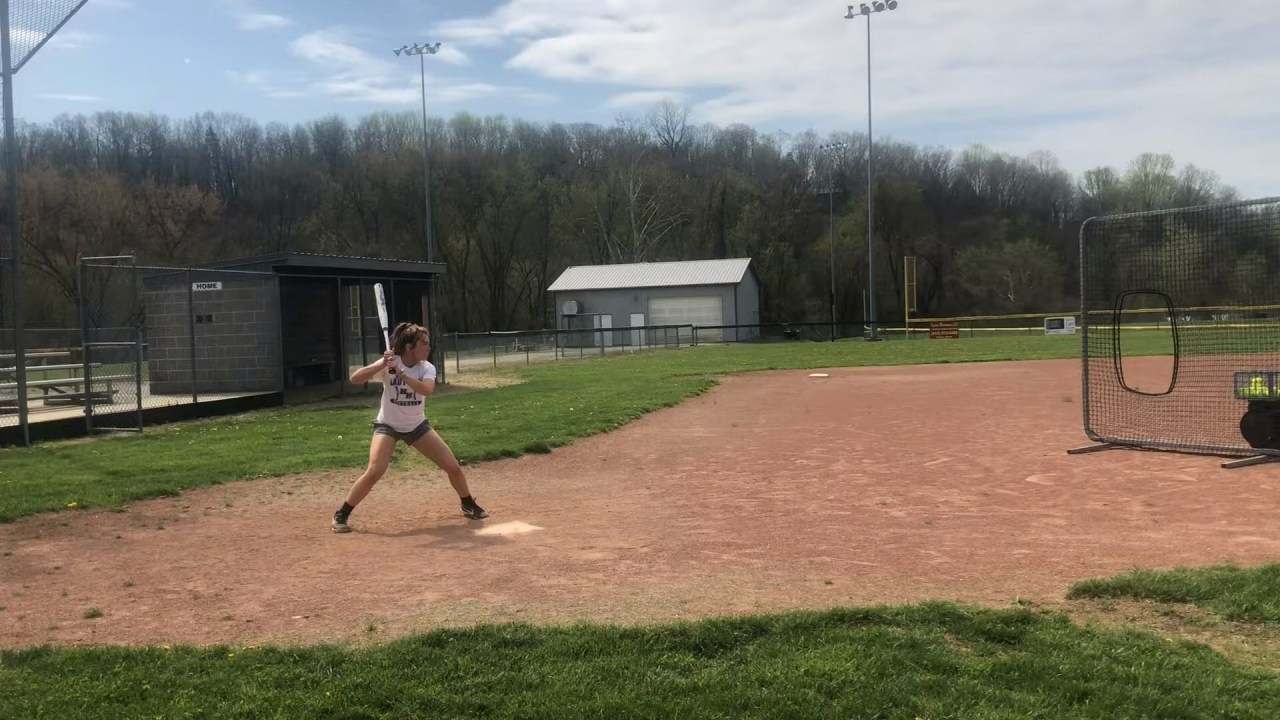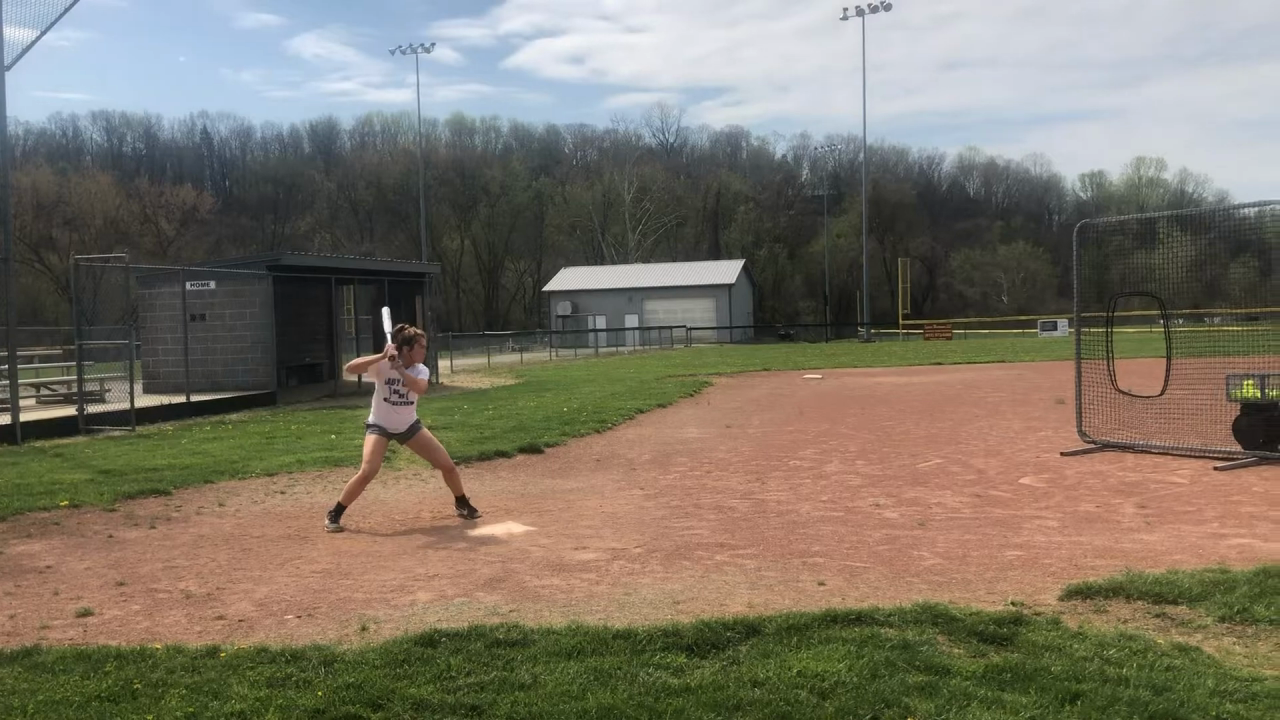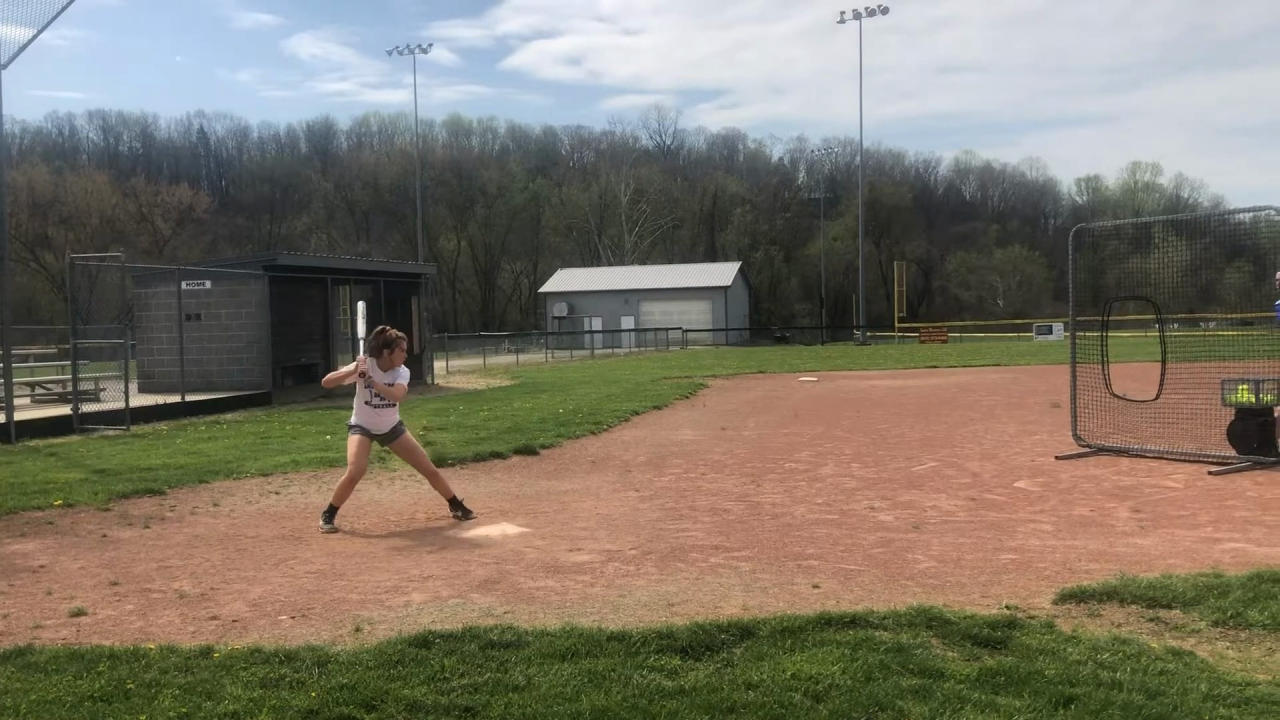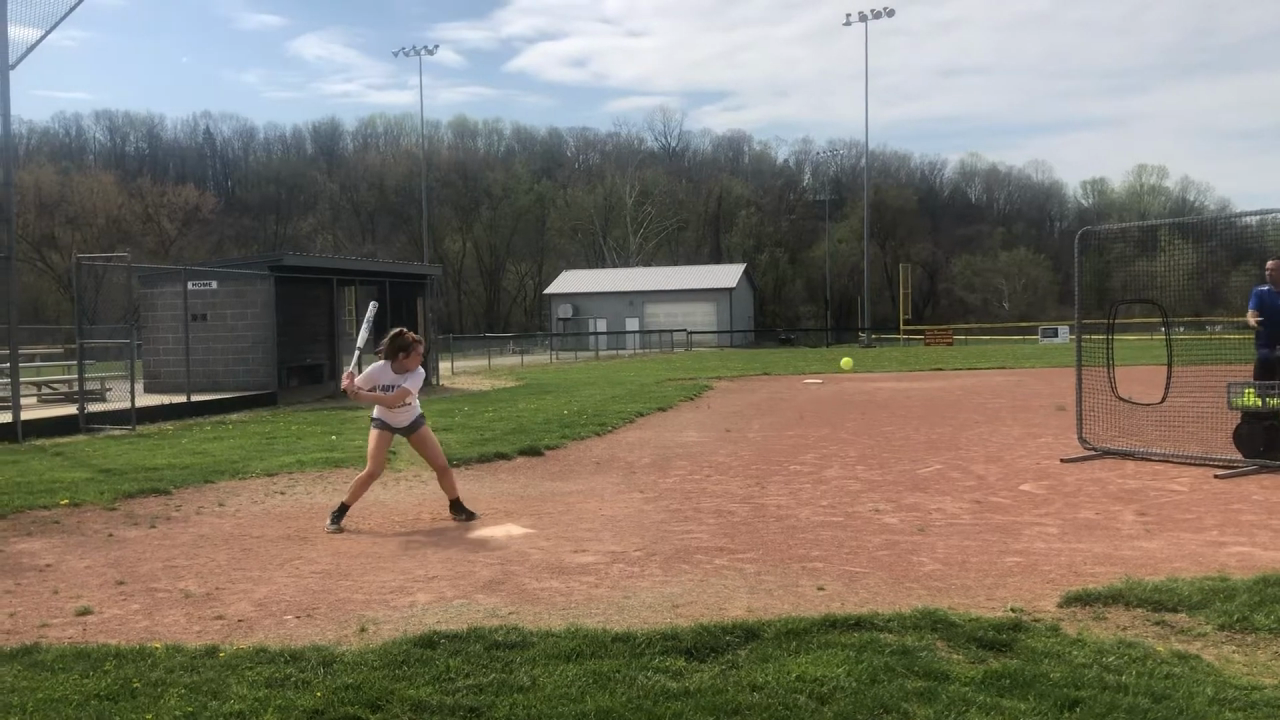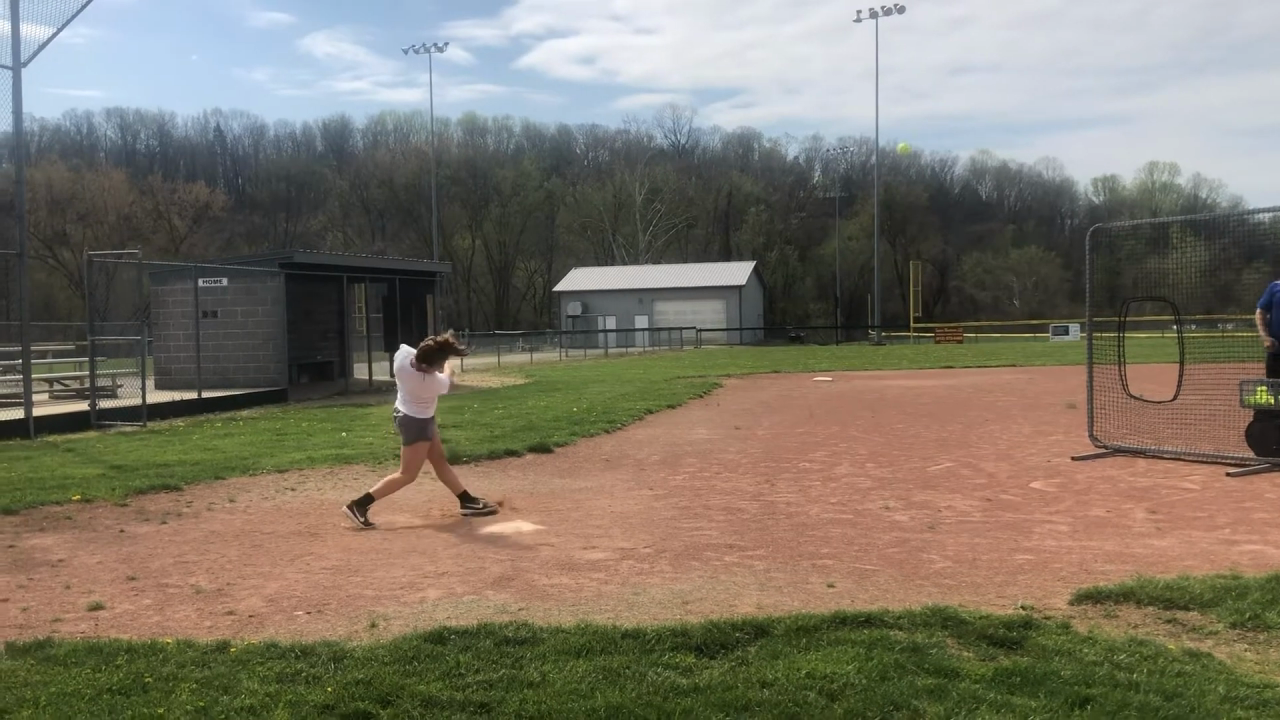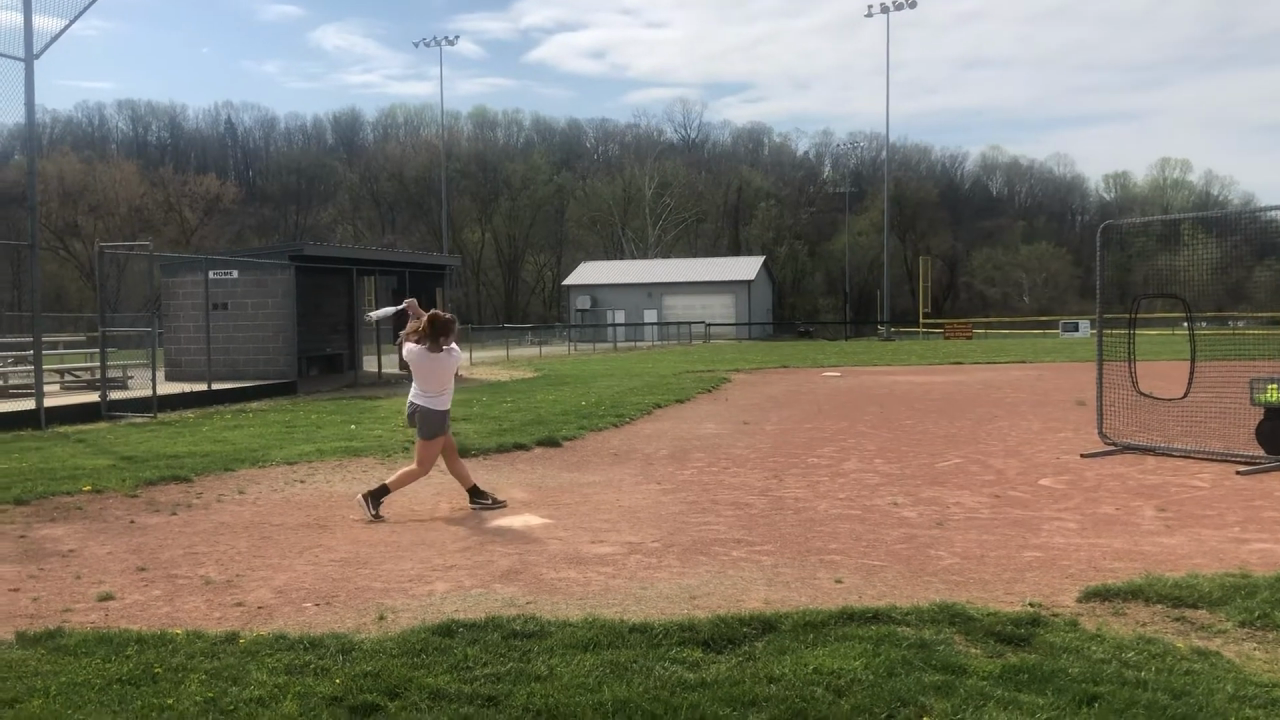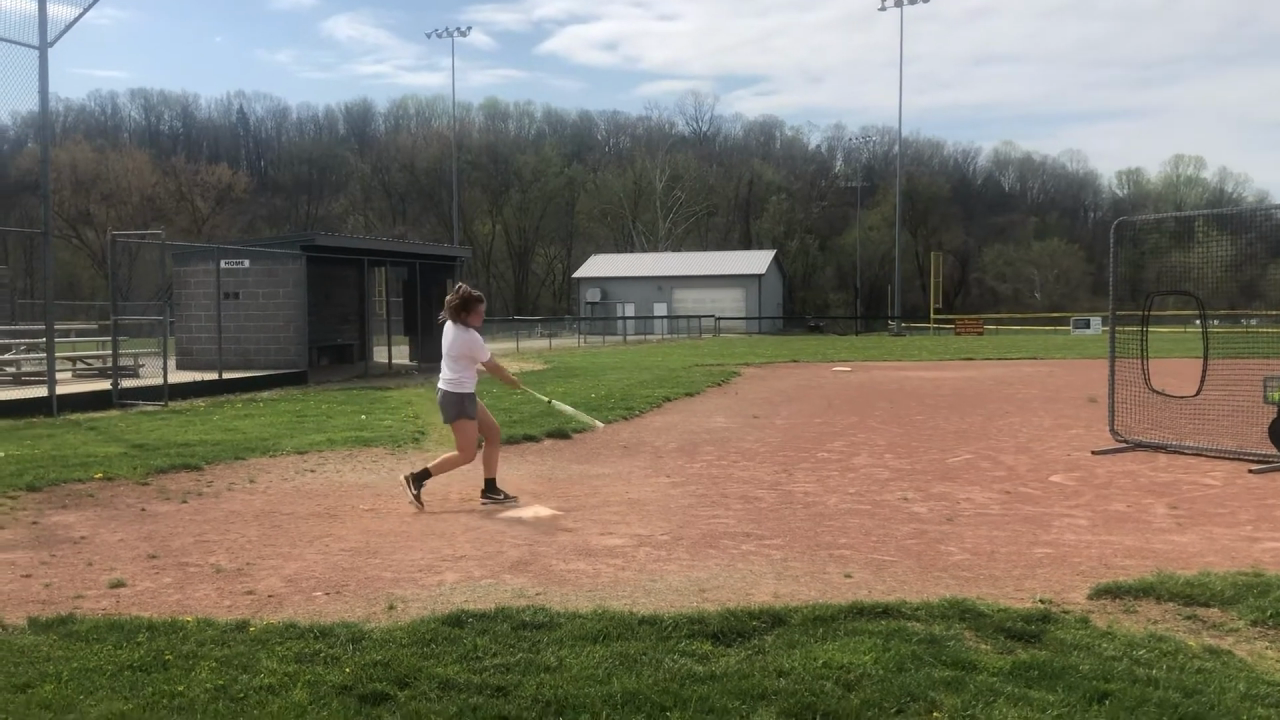
dt=0.4s
person 1, frame 1
left shoulder: (427, 368)
right shoulder: (389, 363)
left elbow: (427, 390)
right elbow: (355, 378)
left wrist: (401, 375)
right wrist: (383, 364)
left hip: (417, 425)
right hip: (388, 425)
left knee: (453, 466)
right knee: (374, 472)
left ankle: (468, 505)
right ankle: (342, 514)
person 1, frame 2
left shoulder: (421, 370)
right shoulder: (382, 364)
left elbow: (420, 388)
right elbow: (349, 368)
left wrist: (398, 367)
right wrist: (382, 356)
left hip: (409, 425)
right hip: (379, 425)
left knee: (447, 465)
right knee: (368, 472)
left ankle: (462, 504)
right ankle: (335, 513)
person 1, frame 3
left shoulder: (402, 372)
right shoulder: (363, 366)
left elbow: (396, 396)
right elbow: (326, 383)
left wrist: (369, 380)
right wrist: (350, 372)
left hip: (392, 427)
right hip: (362, 427)
left knee: (428, 469)
right knee: (355, 472)
left ankle: (456, 505)
right ankle: (329, 514)
person 1, frame 4
left shoulder: (417, 372)
right shoulder: (378, 369)
left elbow: (393, 399)
right elbow: (353, 389)
left wrist: (358, 394)
right wrist: (348, 386)
left hip: (413, 420)
right hip: (384, 421)
left knee: (442, 465)
right knee: (373, 471)
left ankle: (457, 507)
right ankle: (339, 513)
person 1, frame 5
left shoulder: (403, 353)
right shoulder: (436, 381)
right elbow: (447, 383)
right wrist: (448, 365)
left hip: (404, 415)
right hip: (418, 423)
left knee: (440, 460)
right knee: (408, 474)
left ankle: (468, 501)
right ankle: (358, 505)
person 1, frame 6
left shoulder: (412, 351)
right shoulder: (453, 357)
left elbow: (406, 340)
right elbow: (448, 343)
left wrist: (413, 315)
right wrist: (419, 312)
left hip: (417, 407)
right hip: (434, 414)
left knee: (450, 453)
right knee: (422, 467)
left ankle: (477, 495)
right ankle: (373, 496)
person 1, frame 7
left shoulder: (451, 326)
right shoulder: (472, 337)
right elbow: (491, 366)
right wrist: (511, 379)
left hip: (462, 394)
right hip: (456, 397)
left knee: (493, 432)
right knee: (466, 453)
left ankle: (490, 490)
right ankle: (416, 479)
